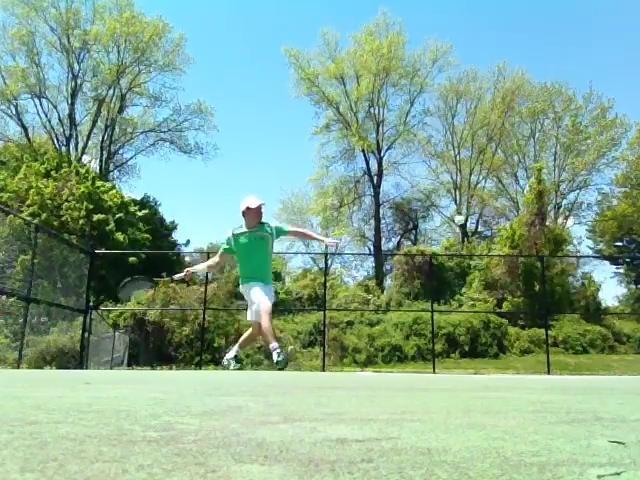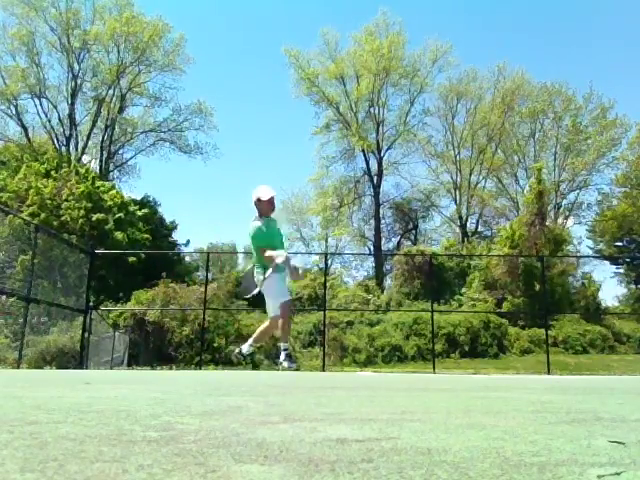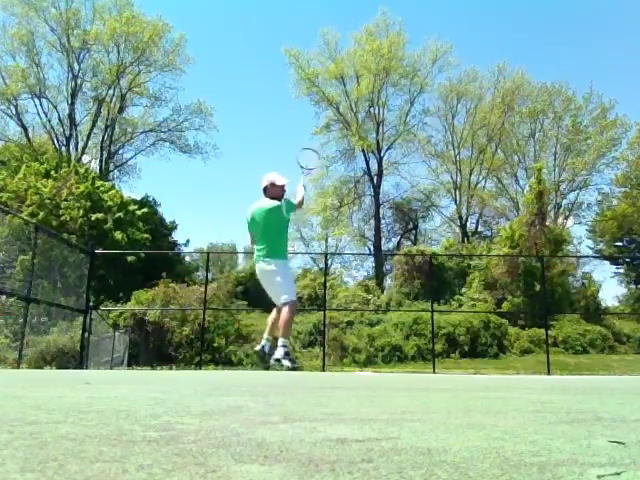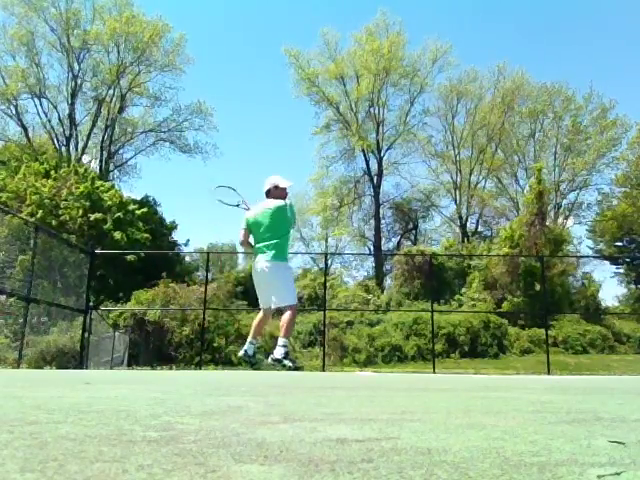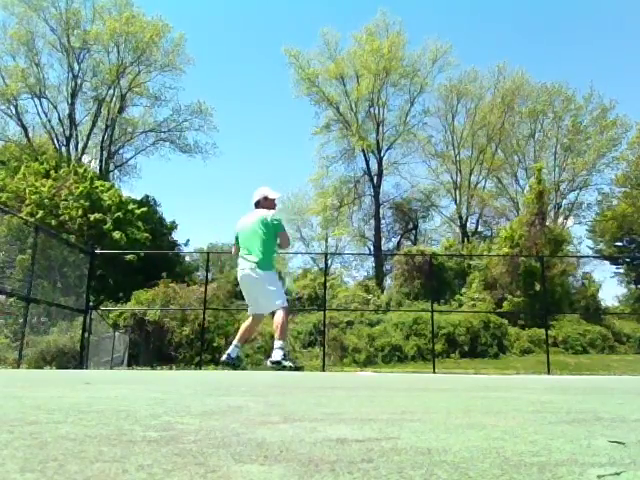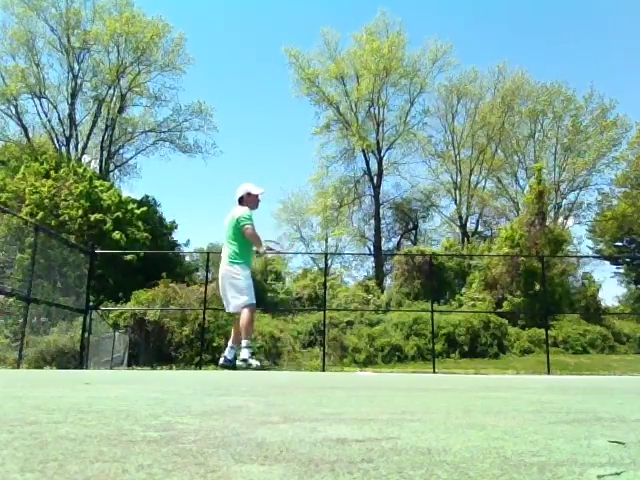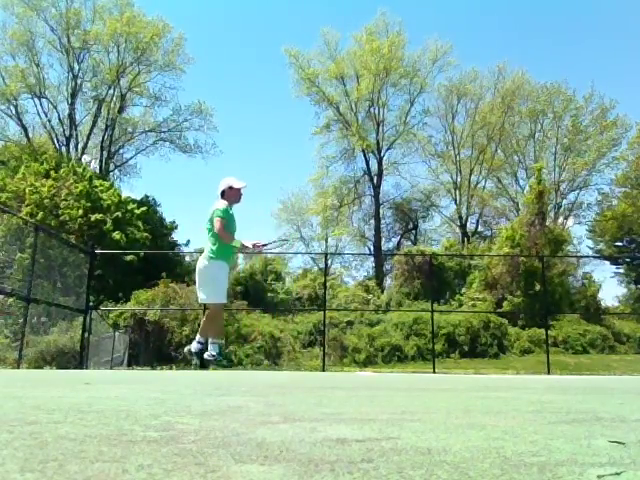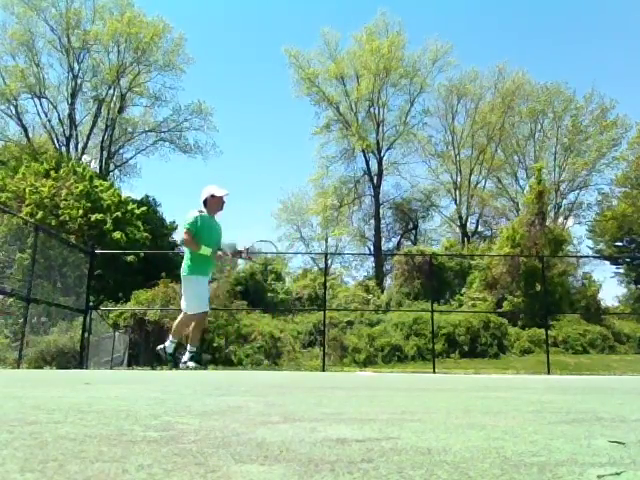
dt=0.2s
person 1, frame 1
left shoulder: (269, 229)
right shoulder: (234, 236)
left elbow: (297, 232)
right elbow: (216, 262)
left wrist: (322, 239)
right wrist: (194, 269)
left hip: (267, 284)
right hip: (251, 284)
left knee: (257, 327)
right knee: (265, 310)
left ankle: (231, 356)
right ankle: (277, 353)
person 1, frame 2
left shoulder: (270, 221)
right shoulder: (257, 227)
right elbow: (266, 256)
left wrist: (289, 266)
right wrist: (279, 256)
left hip: (278, 274)
right hip: (269, 276)
left knee: (275, 321)
right knee: (286, 307)
left ankle: (246, 348)
right ankle: (285, 354)
person 1, frame 3
left shoulder: (254, 212)
right shoulder: (280, 206)
left elbow: (253, 242)
right elbow: (298, 203)
right wrist: (300, 186)
left hip: (264, 264)
right hip: (276, 263)
left knee: (281, 306)
right knee: (290, 304)
left ankle: (265, 345)
right ankle: (281, 352)
person 1, frame 4
left shoulder: (252, 213)
right shoulder: (285, 206)
left elbow: (243, 241)
right elbow: (292, 224)
left hip: (259, 265)
right hip: (277, 264)
left knee: (267, 309)
right knee: (290, 307)
left ankle: (249, 349)
right ankle: (280, 352)
person 1, frame 5
left shoulder: (242, 222)
right shoulder: (272, 216)
left elbow: (235, 252)
right elbow: (286, 243)
right wrist: (274, 246)
left hip: (244, 271)
right hip: (262, 271)
left knee: (257, 316)
right knee: (281, 309)
left ankle: (232, 353)
right ankle: (278, 354)
person 1, frame 6
left shoulder: (234, 215)
right shoulder: (243, 212)
right elbow: (253, 237)
left wrist: (253, 249)
right wrist: (260, 249)
left hip: (230, 268)
right hip: (236, 268)
left knee: (242, 312)
right knee: (247, 308)
left ankle: (229, 356)
right ankle: (246, 354)
person 1, frame 7
left shoulder: (227, 210)
right shoulder: (222, 206)
right elbow: (220, 230)
left wrist: (246, 246)
right wrist: (240, 244)
left hip: (218, 264)
right hip: (214, 263)
left knee: (217, 309)
right knee: (216, 307)
left ankle: (212, 350)
right ankle: (198, 346)
person 1, frame 8
left shoulder: (216, 226)
right shoulder: (196, 216)
left elbow: (214, 252)
right elbow: (185, 239)
left wrist: (233, 254)
right wrist: (210, 252)
left hip: (203, 275)
right hip: (194, 273)
left knee: (189, 315)
right knee: (200, 316)
left ankle: (168, 348)
right ankle: (189, 356)
